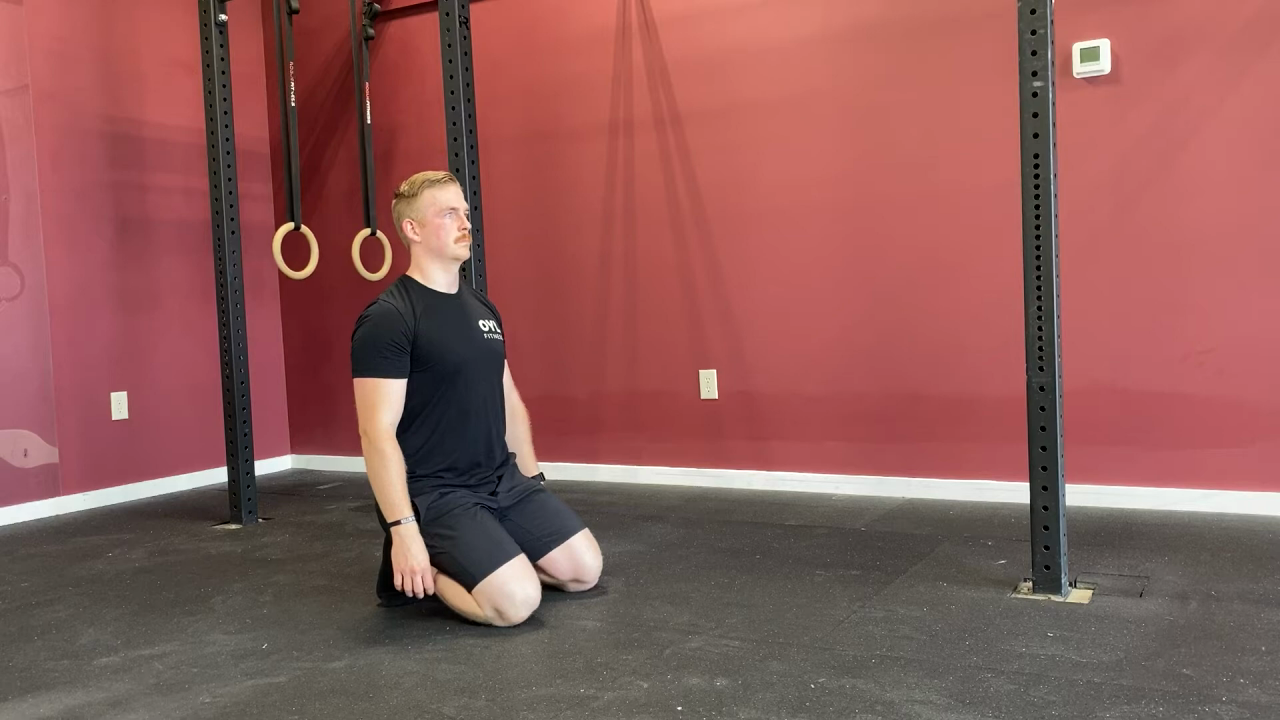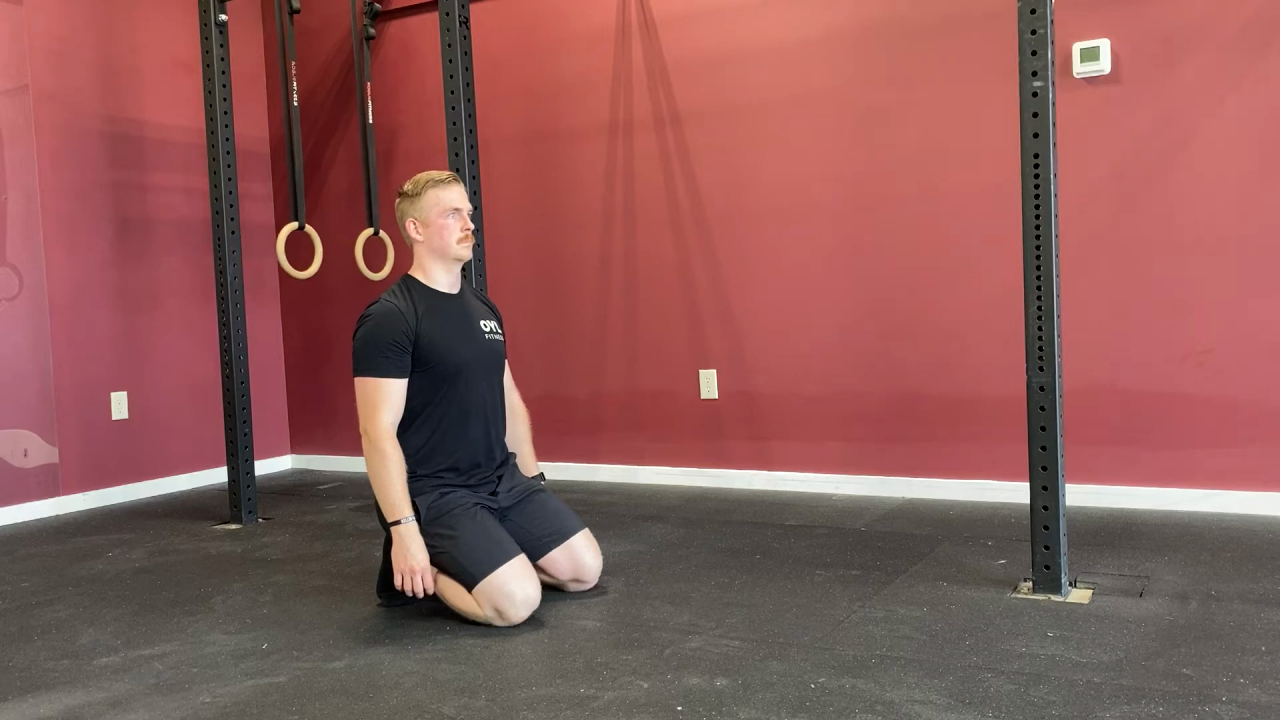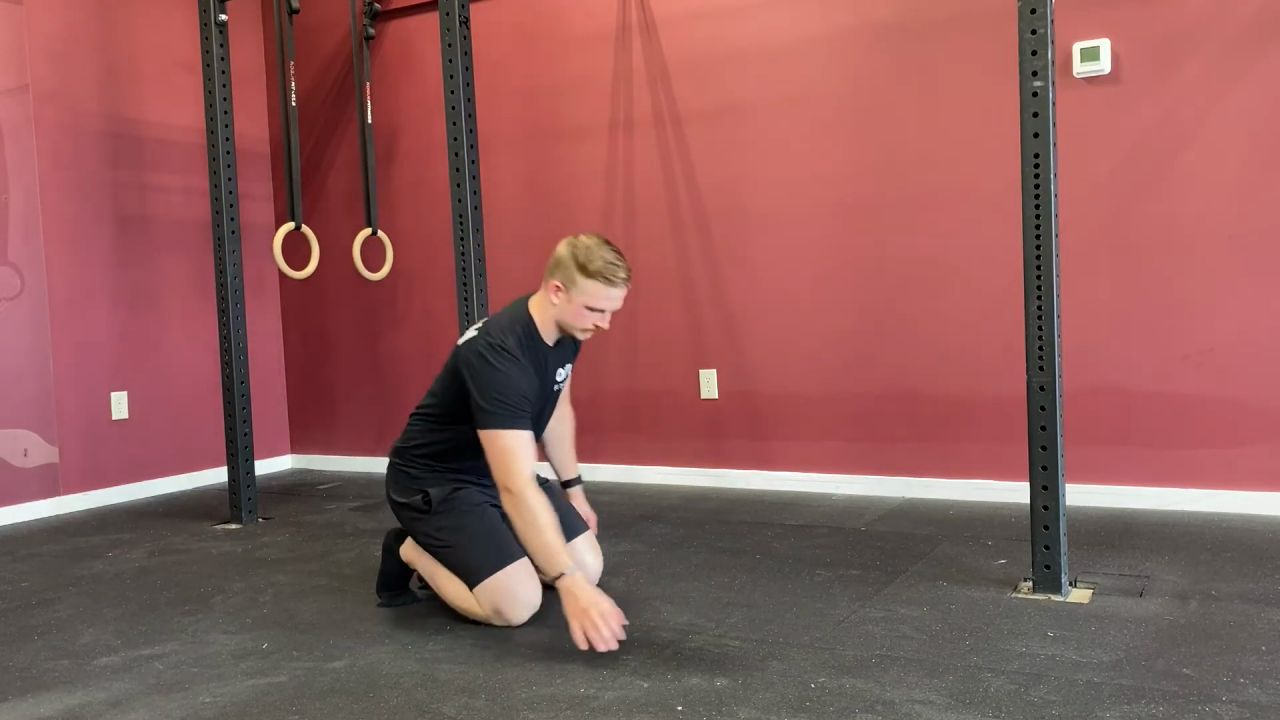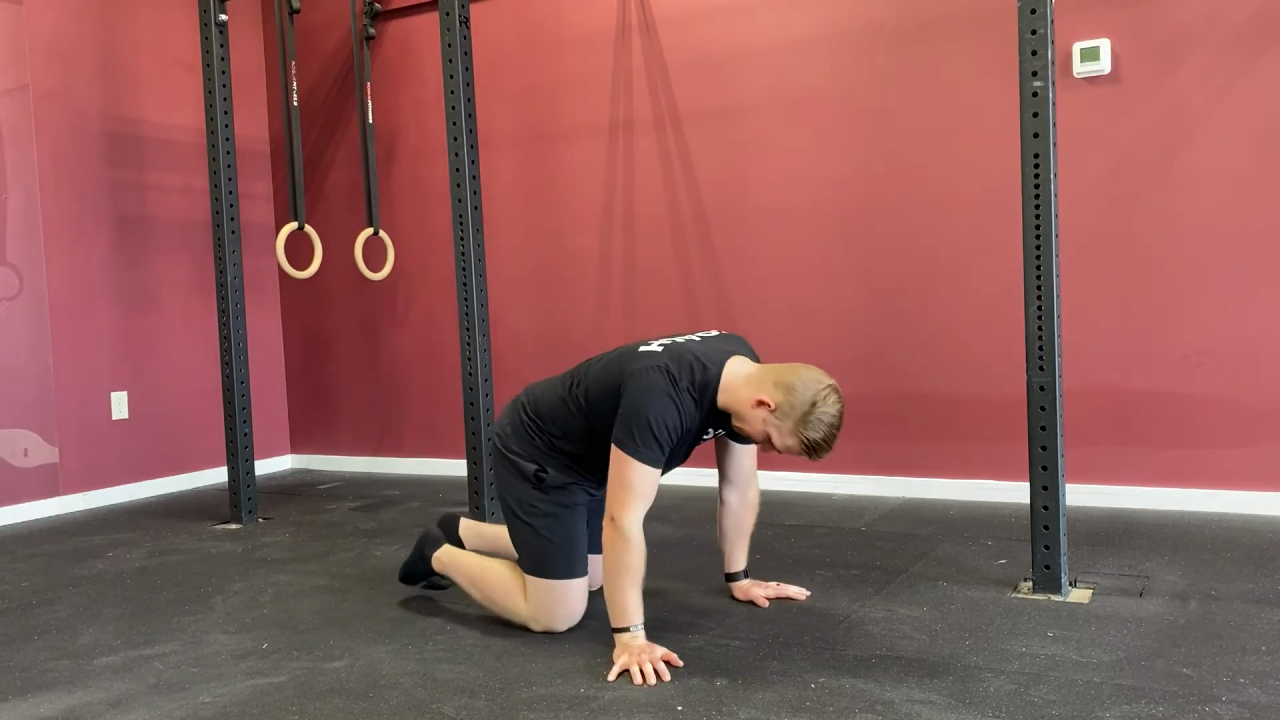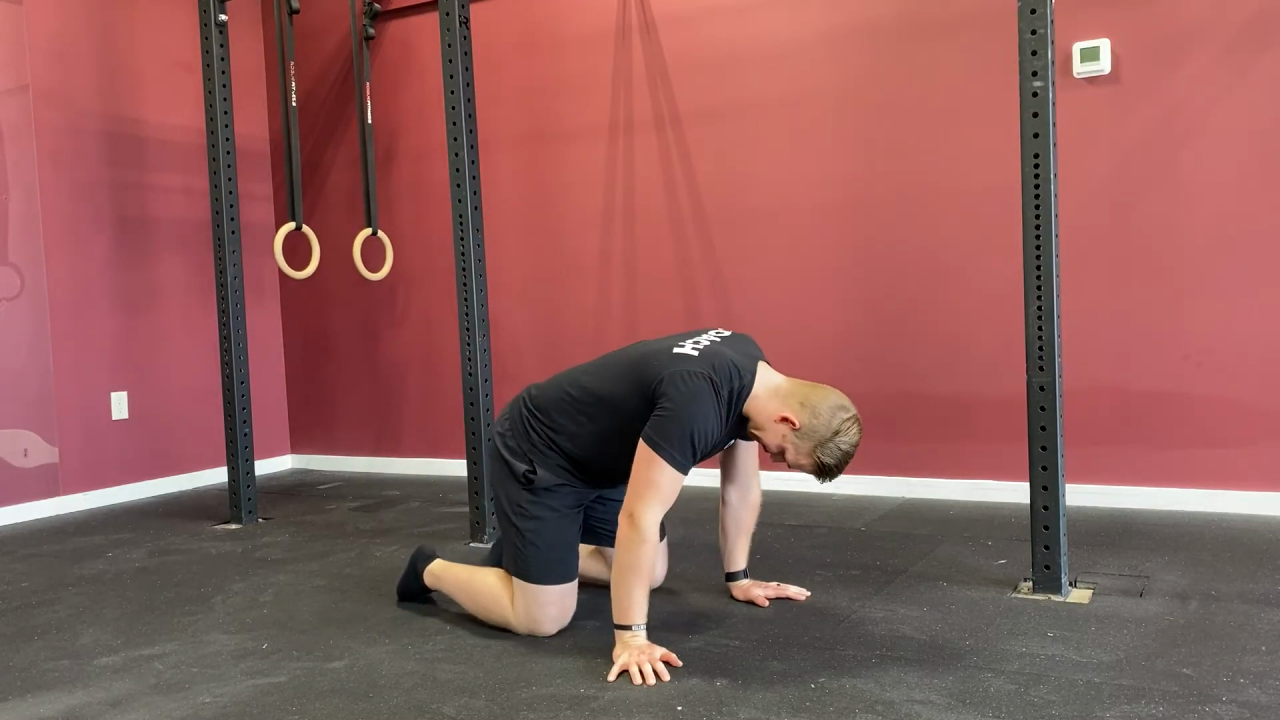
dt=1s
person 1, frame 1
left shoulder: (481, 307)
right shoulder: (388, 318)
right elbow: (378, 432)
left wrist: (534, 480)
right wrist: (404, 530)
left hip: (504, 479)
right hip: (434, 493)
left knee: (585, 569)
right knee: (516, 601)
left ankle: (454, 561)
right ankle: (416, 568)
person 1, frame 2
left shoulder: (482, 307)
right shoulder: (390, 318)
right elbow: (378, 432)
left wrist: (534, 482)
right wrist: (404, 530)
left hip: (502, 478)
right hip: (434, 493)
left knee: (584, 569)
right knee: (516, 600)
left ankle: (465, 556)
right ankle: (415, 565)
person 1, frame 3
left shoulder: (566, 330)
right shoulder: (500, 357)
left elbow: (557, 410)
right elbow: (517, 487)
left wrist: (573, 488)
right wrist: (566, 582)
left hip: (500, 471)
right hip: (437, 484)
left knee: (588, 570)
right knee: (518, 603)
left ankle: (486, 550)
right ankle: (413, 554)
person 1, frame 4
left shoulder: (748, 376)
right shoulder: (662, 394)
left elbow: (739, 489)
right elbow: (624, 519)
left wrist: (738, 577)
right wrist: (630, 637)
left hip: (590, 454)
right hip: (536, 453)
left knee: (590, 576)
right knee: (557, 614)
left ankle: (461, 532)
right ankle: (440, 554)
person 1, frame 5
left shoulder: (752, 375)
right shoulder: (698, 400)
left elbow: (740, 486)
right elbow: (638, 517)
left wrist: (738, 578)
right wrist: (631, 637)
left hip: (597, 454)
right hip: (536, 454)
left knee: (651, 573)
right knee: (544, 620)
left ankle: (528, 549)
right ankle: (430, 572)
